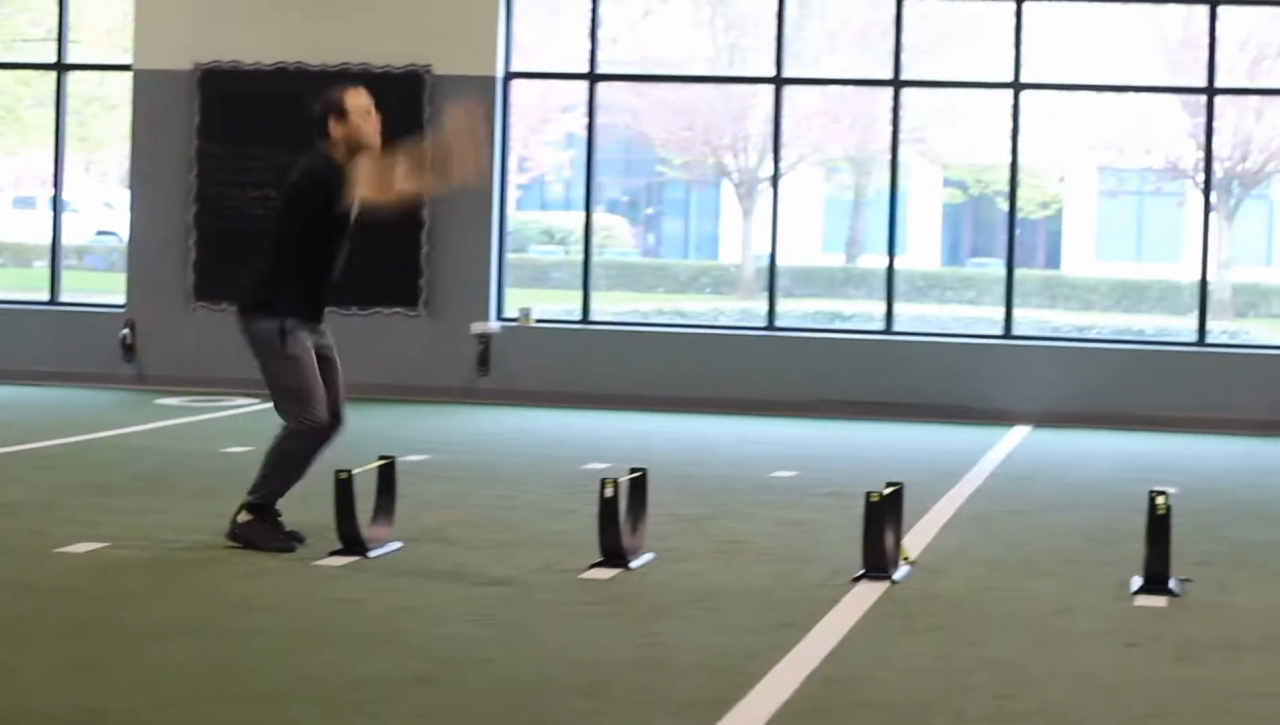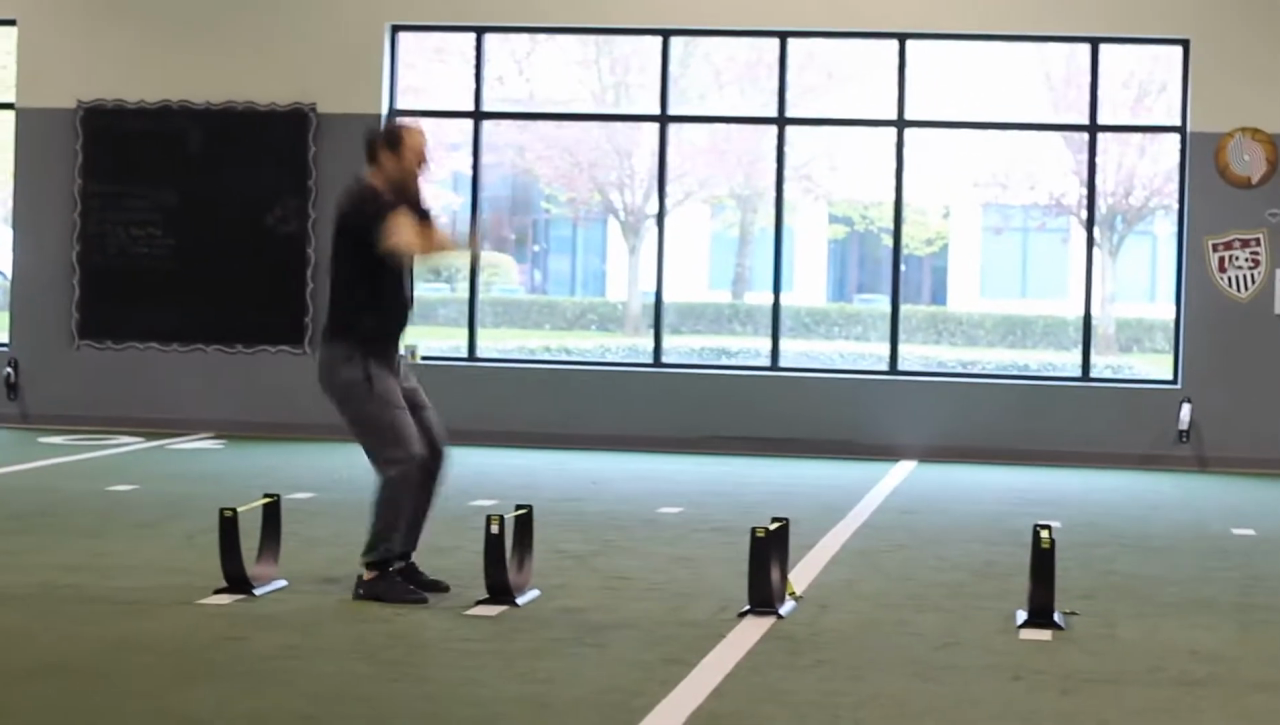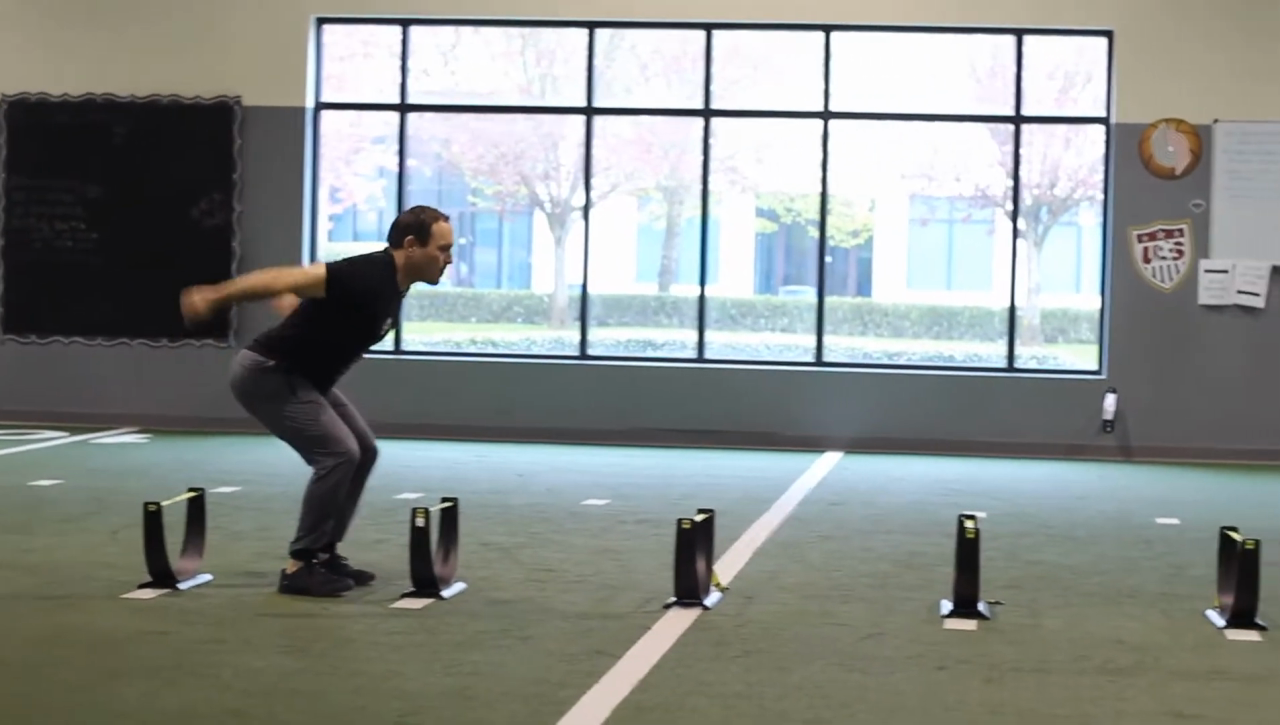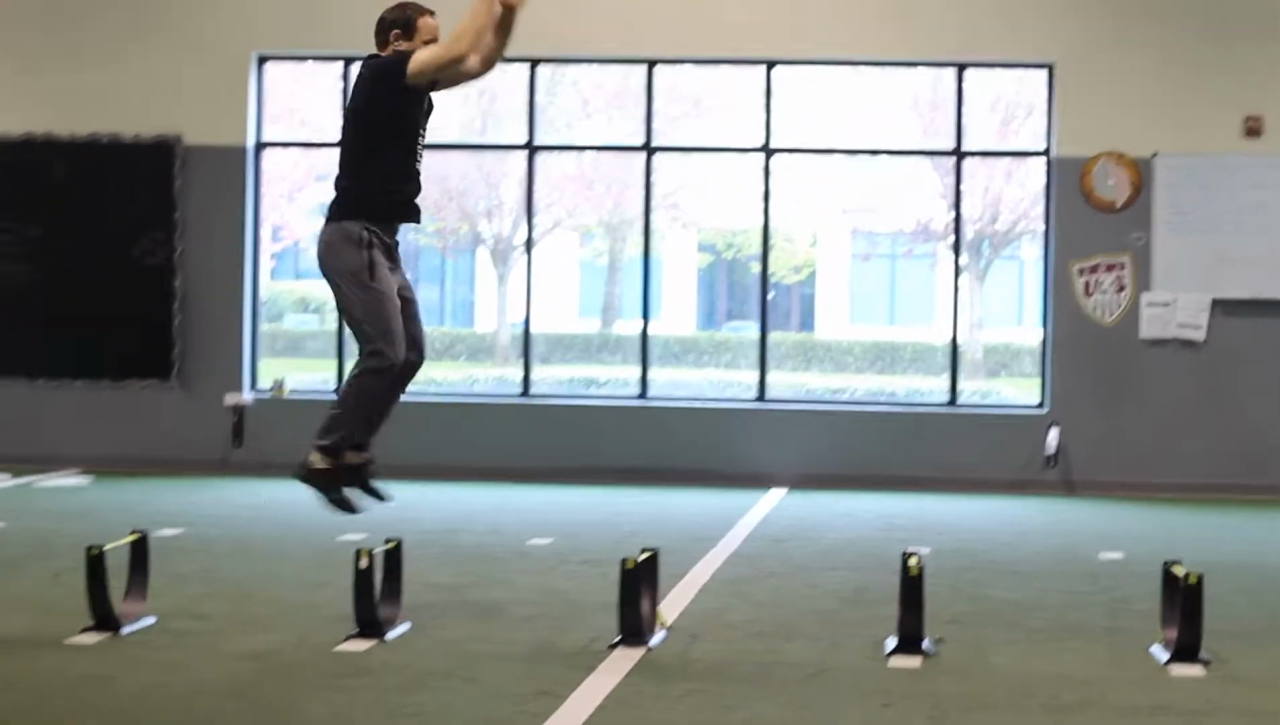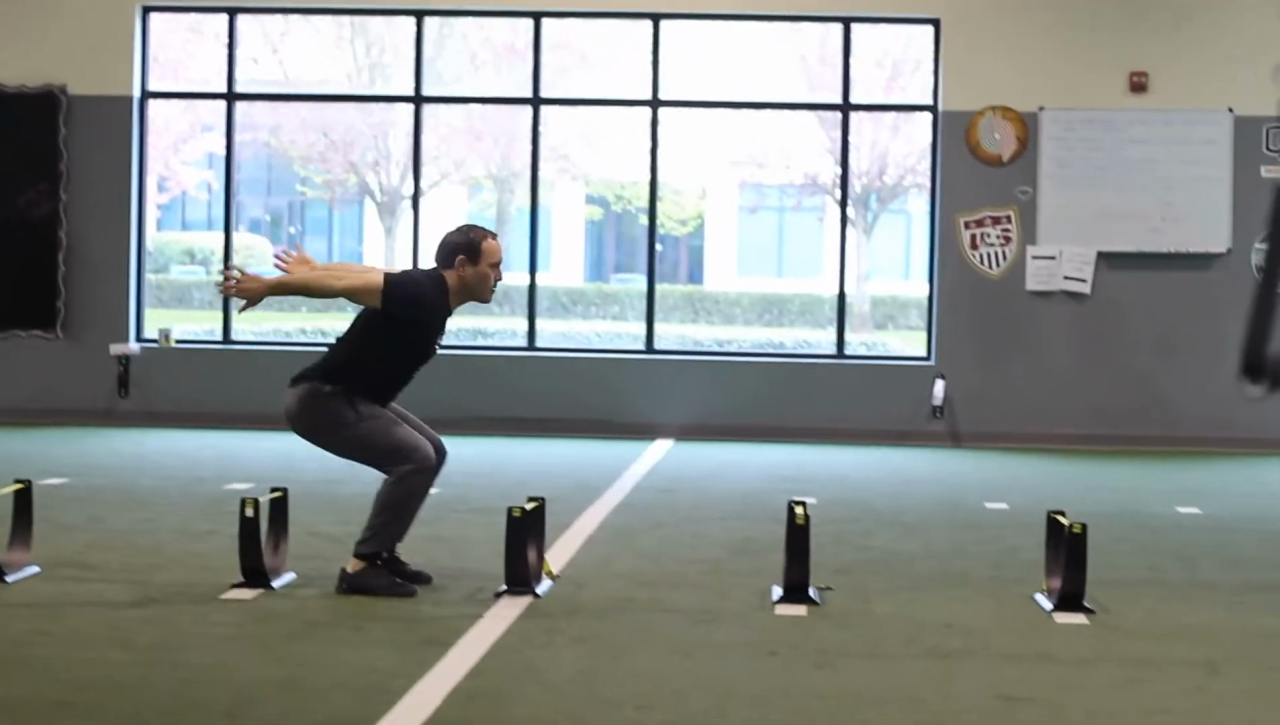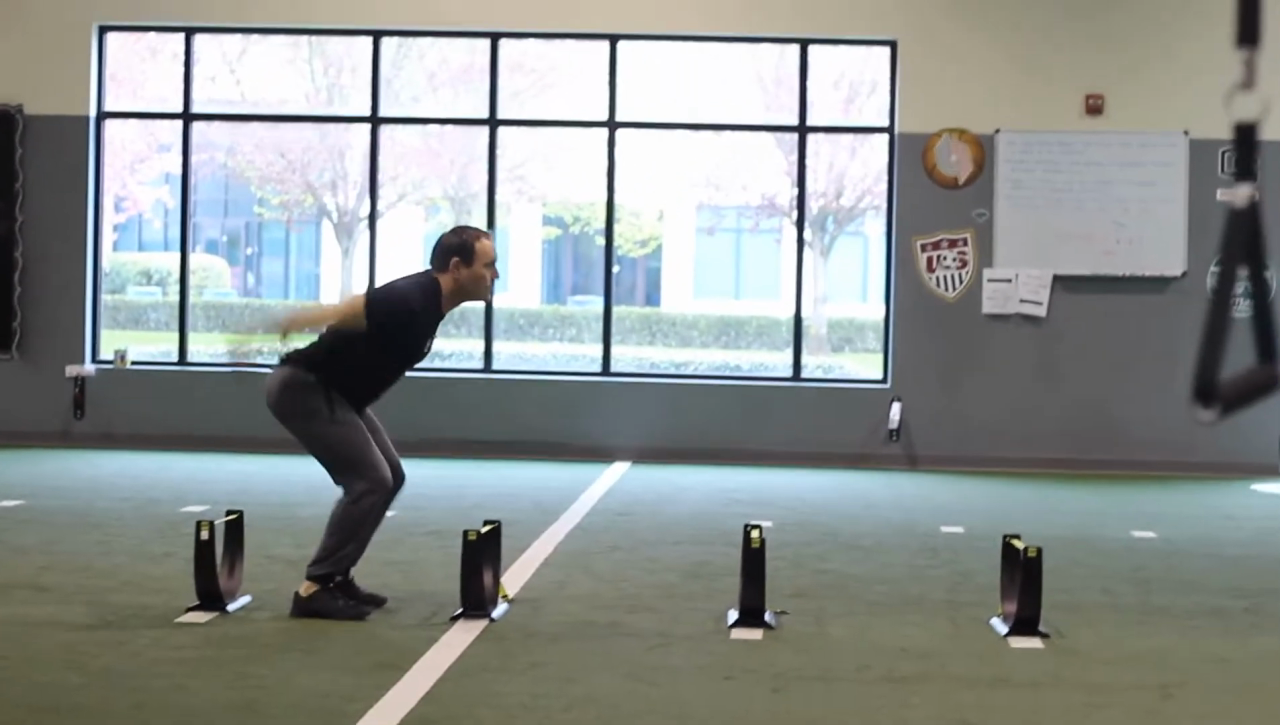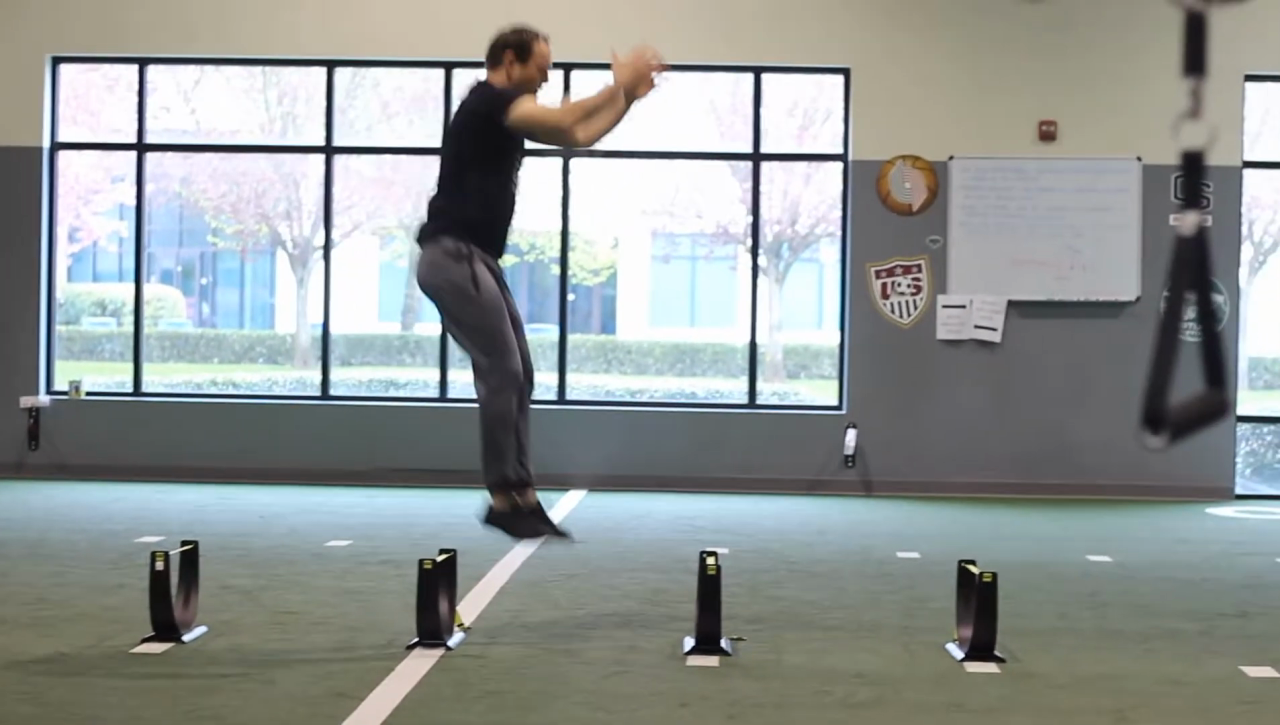
dt=0.7s
person 1, frame 1
left shoulder: (342, 170)
right shoulder: (319, 174)
left elbow: (397, 173)
right elbow: (382, 195)
left hip: (304, 317)
right hip: (274, 317)
left knee: (326, 419)
right knee: (309, 419)
left ankle: (262, 507)
right ankle: (252, 514)
person 1, frame 2
left shoulder: (398, 201)
right shoulder: (364, 203)
left elbow: (431, 234)
right elbow: (408, 243)
left hip: (383, 356)
right hip: (353, 358)
left knee: (429, 453)
right knee: (404, 457)
left ankle: (395, 562)
right ankle: (375, 573)
person 1, frame 3
left shoulder: (394, 285)
right shoulder: (367, 276)
right elbow: (287, 279)
left wrist: (295, 307)
right wrist: (214, 298)
left hip: (303, 376)
right hip: (268, 374)
left knee: (362, 451)
right knee: (338, 453)
left ankle: (324, 553)
right ankle: (301, 564)
person 1, frame 4
left shoulder: (403, 84)
right shoulder: (381, 72)
left elbow: (478, 62)
right elbow: (455, 54)
left hip: (378, 241)
right hip: (354, 239)
left knee: (408, 354)
right knee: (387, 355)
left ankle: (349, 450)
right ankle: (324, 457)
person 1, frame 5
left shoulder: (433, 296)
right shoulder: (418, 293)
left elbow: (356, 272)
right elbow: (342, 283)
left wrist: (310, 268)
right wrist: (267, 287)
left hip: (348, 396)
right hip: (321, 399)
left knee: (431, 453)
right knee: (416, 459)
left ankle: (380, 554)
right ankle: (362, 566)
person 1, frame 6
left shoulder: (428, 304)
right shoulder: (411, 303)
left elbow: (349, 313)
right elbow: (335, 313)
right wrist: (280, 331)
left hip: (328, 389)
right hip: (301, 389)
left knee: (389, 479)
right knee: (372, 482)
left ankle: (336, 580)
right ankle: (315, 587)
person 1, frame 7
left shoulder: (506, 113)
right shoulder: (488, 101)
left elbow: (578, 135)
right elbow: (565, 120)
left wrist: (627, 96)
right wrist: (619, 85)
left hip: (475, 260)
right hip: (454, 257)
left knee: (515, 377)
right knee: (505, 377)
left ankle: (517, 496)
right ankle: (510, 498)
